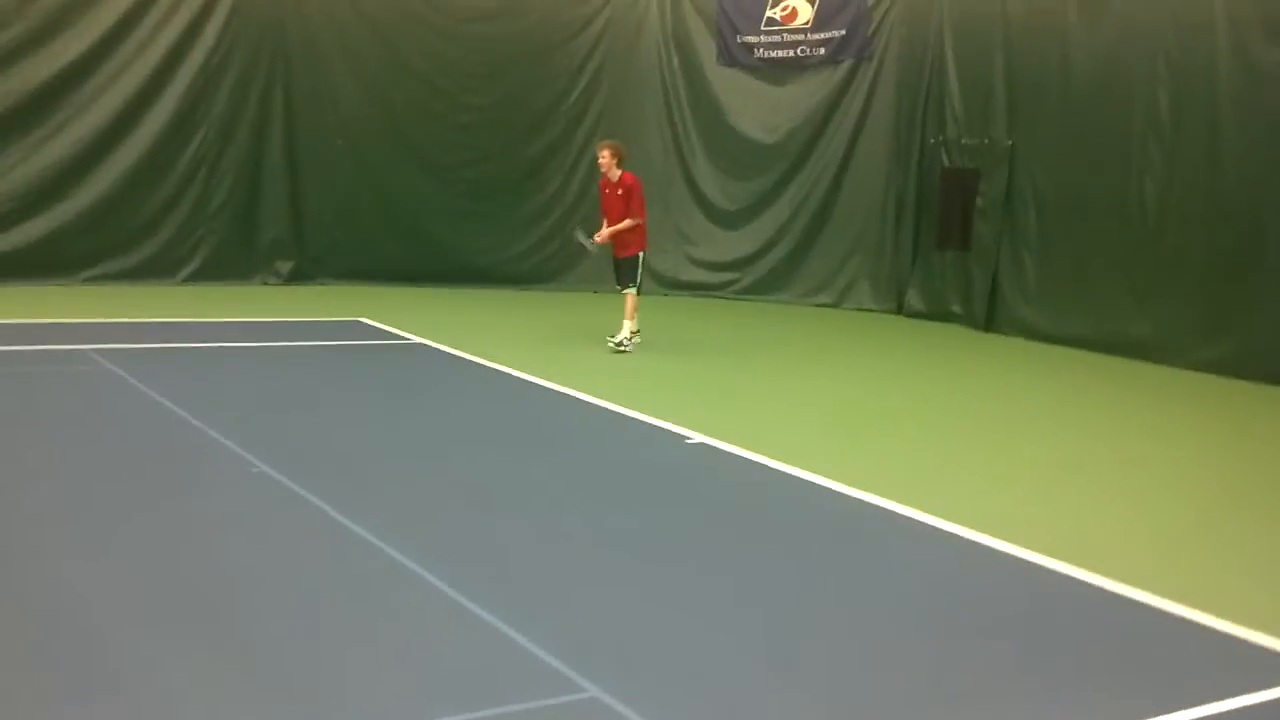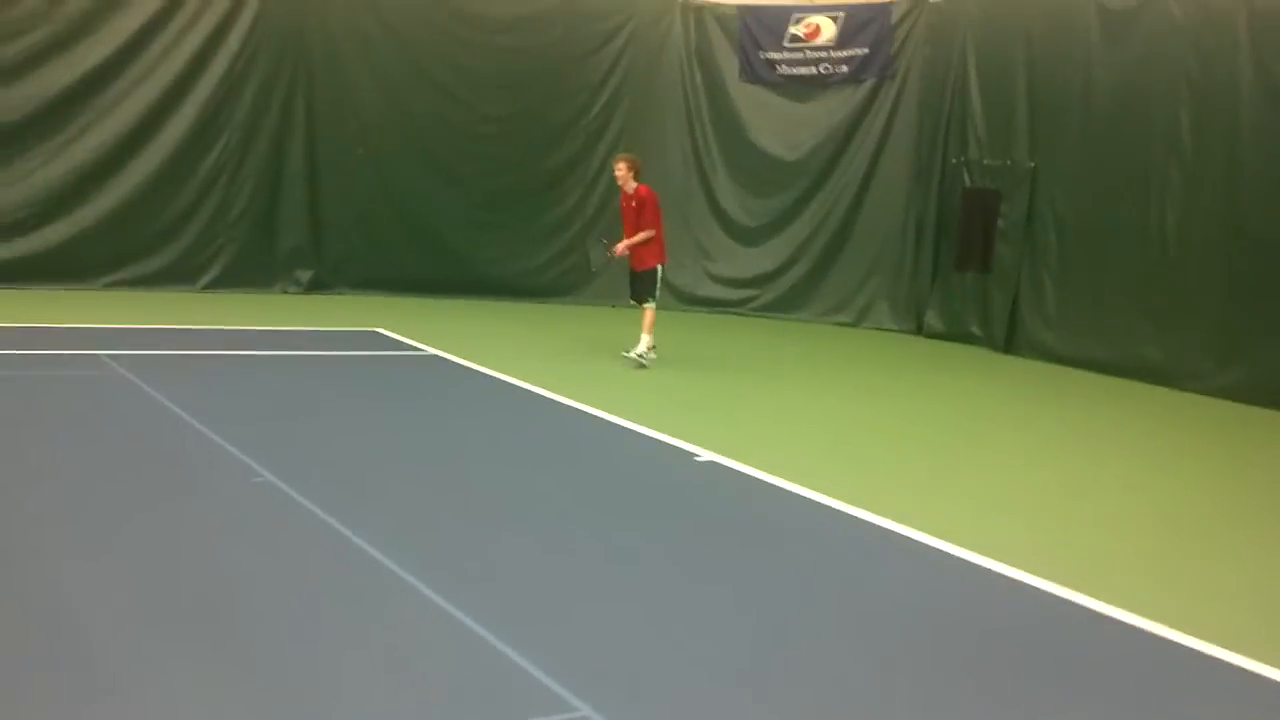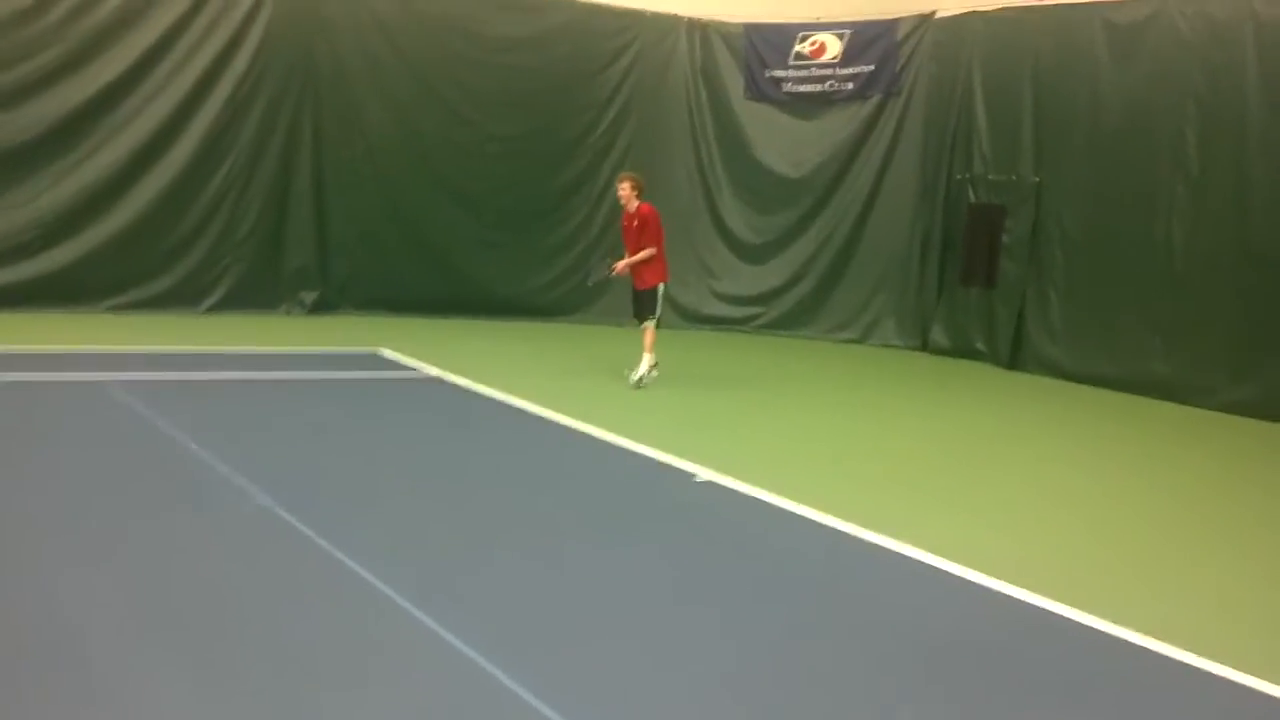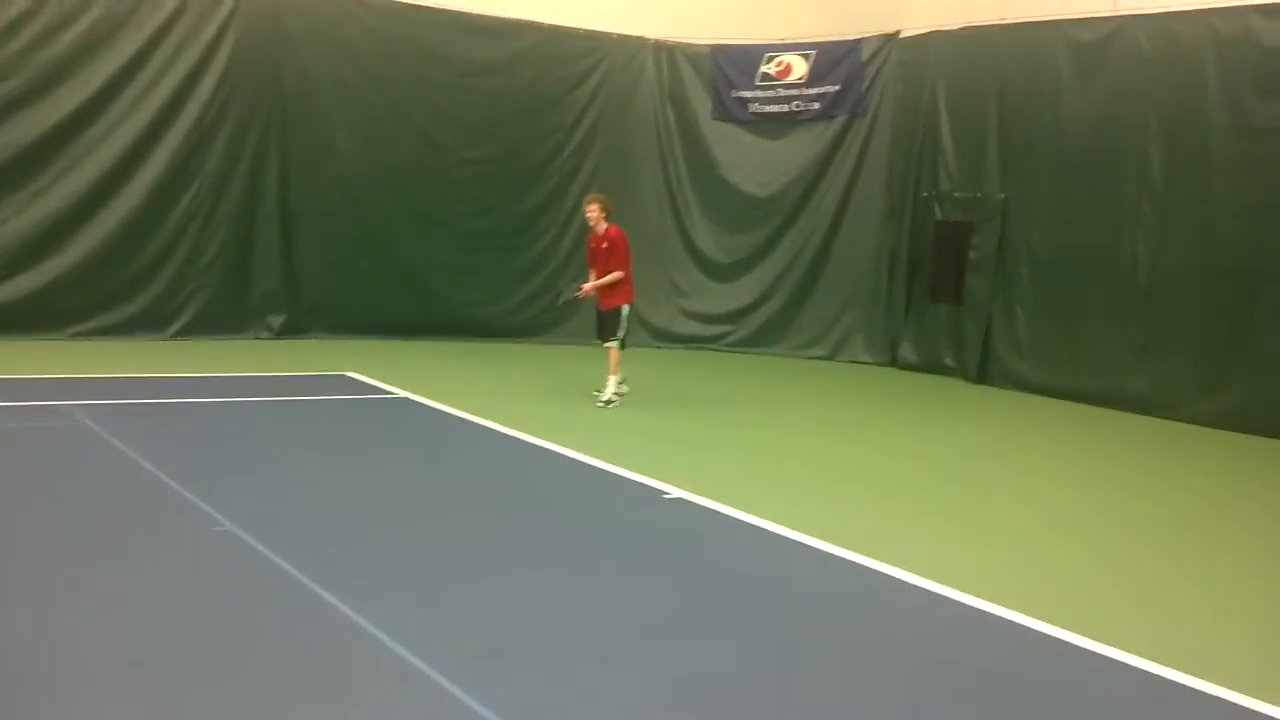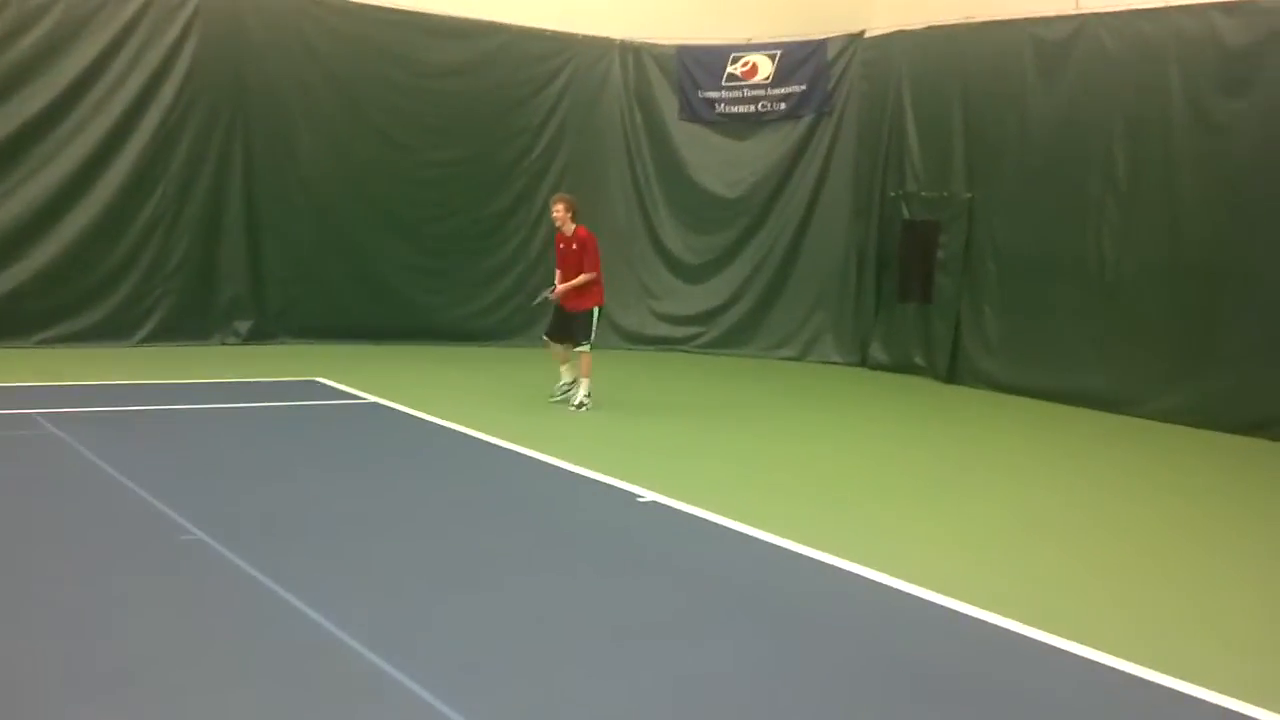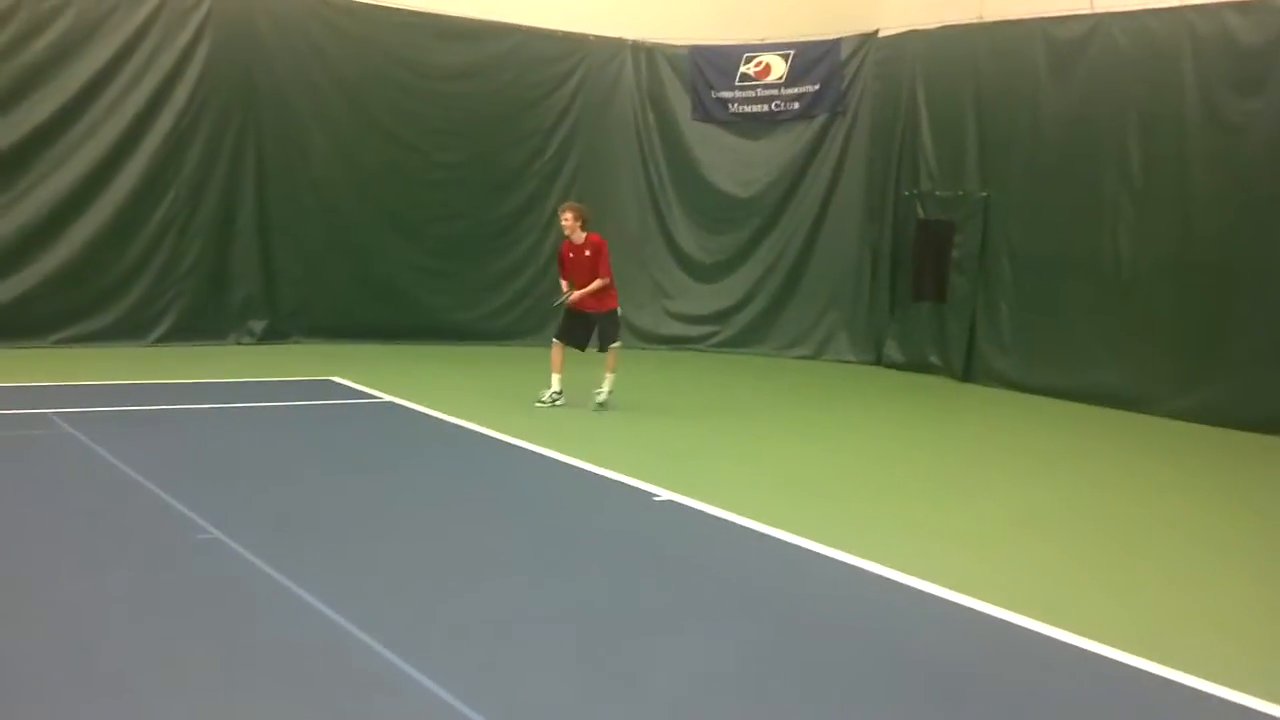
dt=0.2s
person 1, frame 1
left shoulder: (631, 182)
right shoulder: (603, 184)
left elbow: (636, 218)
left wrist: (611, 231)
right wrist: (603, 231)
left hip: (633, 244)
right hip: (618, 244)
left knee: (630, 288)
right knee: (625, 288)
left ankle: (625, 336)
right ankle: (633, 331)
person 1, frame 2
left shoulder: (645, 195)
right shoulder: (624, 197)
left elbow: (650, 231)
left wrist: (626, 244)
right wrist: (626, 246)
left hip: (651, 258)
right hip: (636, 257)
left knee: (649, 302)
right knee: (641, 302)
left ankle: (643, 349)
right ankle: (649, 346)
person 1, frame 3
left shoulder: (648, 213)
right shoulder: (626, 215)
left elbow: (652, 249)
left wrist: (627, 262)
right wrist: (626, 264)
left hip: (653, 276)
right hip: (638, 275)
left knee: (649, 321)
right knee: (643, 321)
left ankle: (645, 369)
right ankle: (650, 363)
person 1, frame 4
left shoulder: (616, 236)
right shoulder: (592, 237)
left elbow: (620, 272)
left wrist: (595, 284)
right wrist: (590, 285)
left hip: (619, 297)
right hip: (602, 297)
left knee: (613, 342)
right knee: (605, 341)
left ankle: (613, 390)
right ankle: (619, 382)
person 1, frame 5
left shoulder: (585, 237)
right shoulder: (558, 238)
left elbow: (592, 273)
left wrist: (567, 286)
right wrist: (556, 285)
left hip: (587, 299)
right hip: (566, 299)
left knee: (582, 346)
right knee: (552, 337)
left ankle: (584, 393)
right ankle: (569, 379)
person 1, frame 6
left shoulder: (597, 243)
right shoulder: (564, 248)
left elbow: (605, 278)
right elbow: (564, 277)
left wrist: (582, 293)
right wrist: (567, 292)
left hip: (605, 303)
right hip: (577, 305)
left knee: (611, 345)
right knee: (558, 342)
left ankle: (606, 388)
right ankle: (556, 391)
